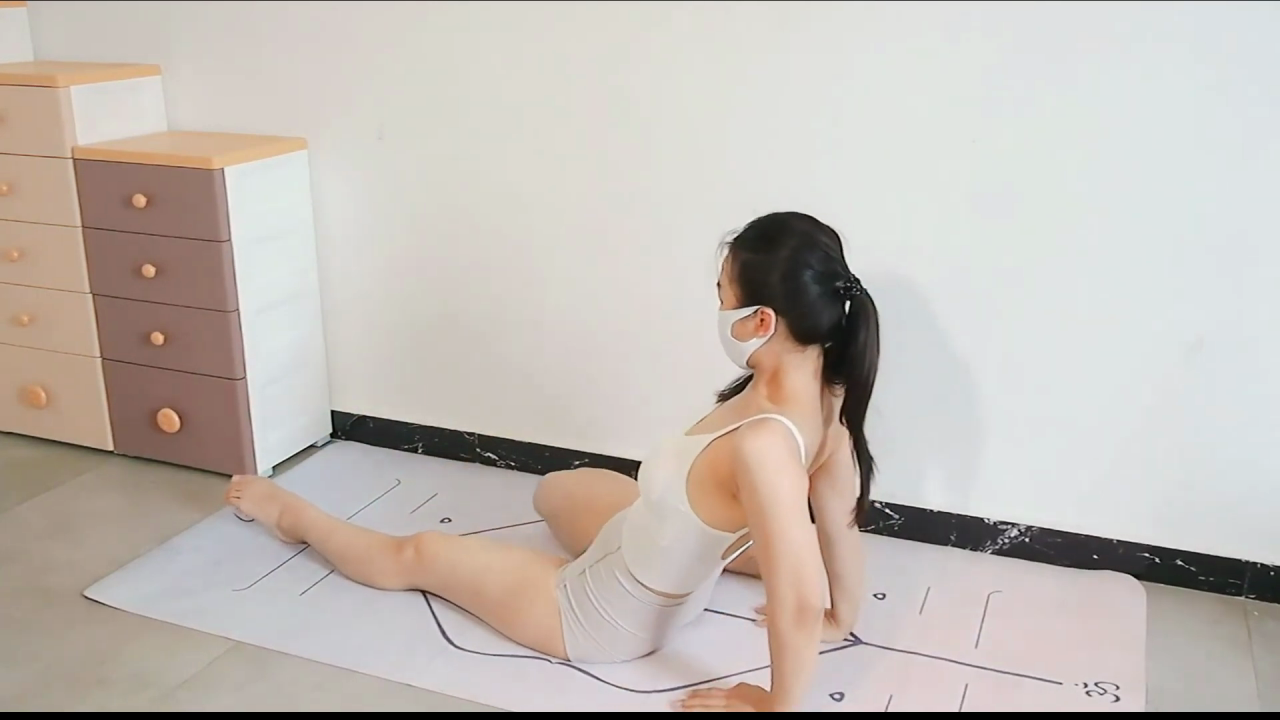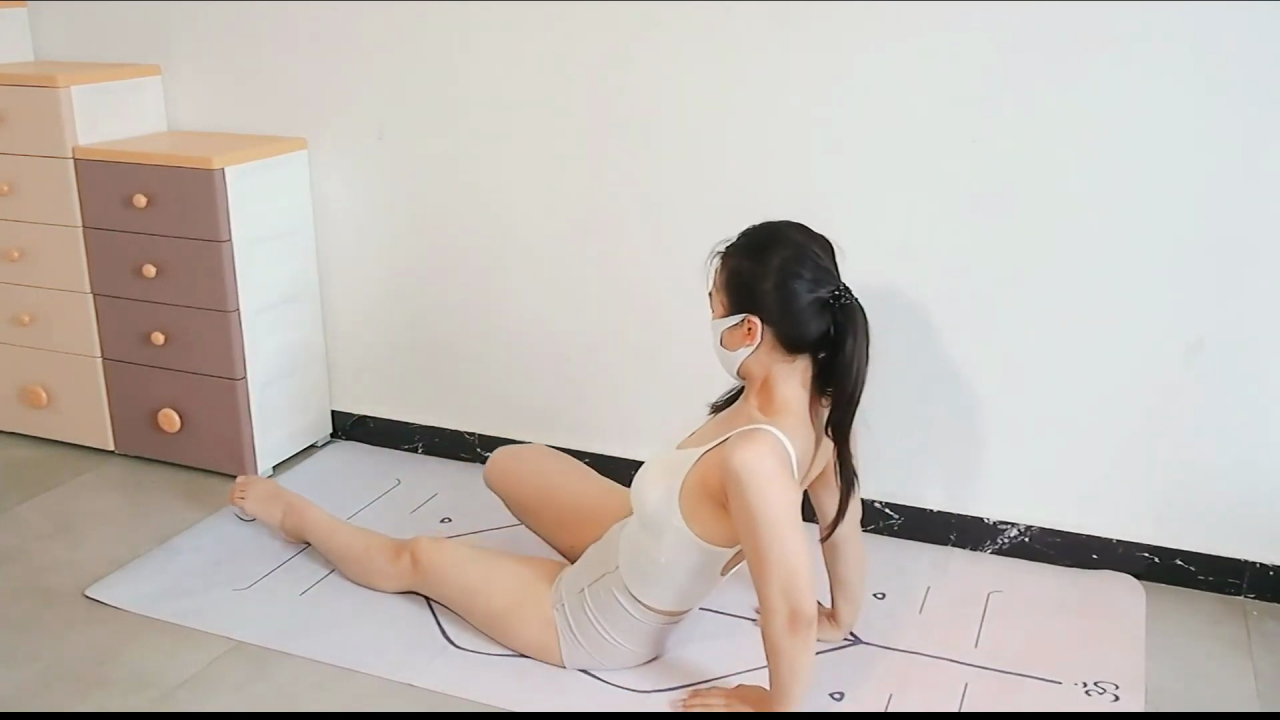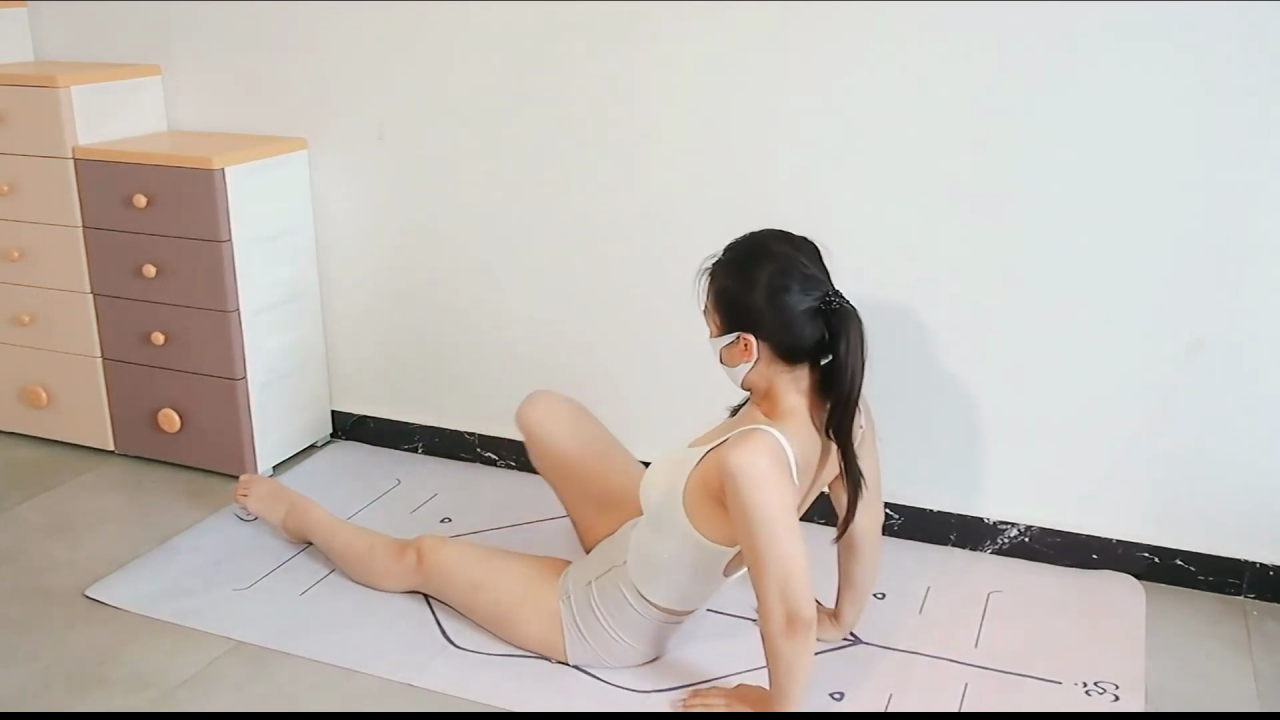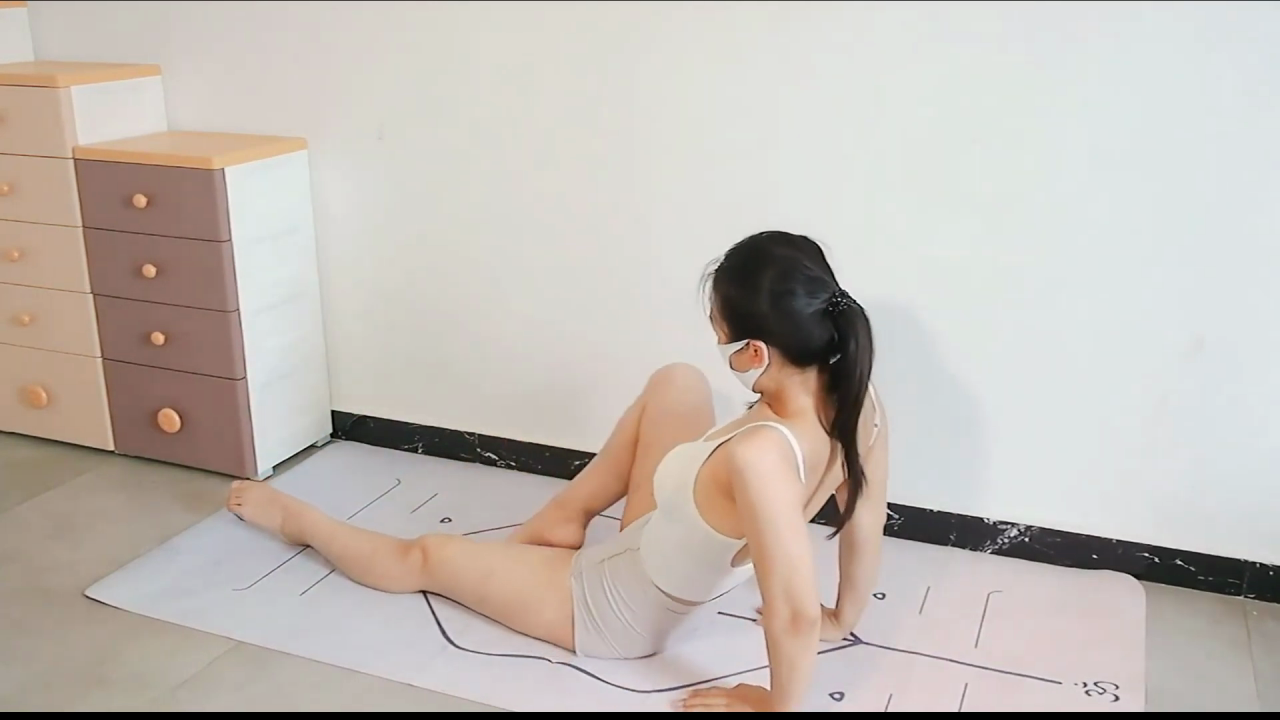
dt=0.4s
person 1, frame 1
left shoulder: (762, 443)
right shoulder: (825, 390)
left elbow: (800, 605)
right elbow: (838, 512)
left wrist: (777, 706)
right wrist: (843, 618)
left hip: (608, 618)
right hip: (675, 575)
left knee: (422, 555)
right knee: (555, 491)
left ankle: (293, 516)
person 1, frame 2
left shoulder: (753, 457)
right shoulder: (818, 400)
left elbow: (791, 612)
right elbow: (842, 515)
left wrist: (778, 705)
right wrist: (842, 618)
left hip: (602, 627)
right hip: (634, 542)
left knee: (419, 559)
right knee: (507, 465)
left ankle: (299, 517)
person 1, frame 3
left shoulder: (749, 459)
right shoulder: (840, 406)
left elbow: (790, 615)
right elbow: (865, 523)
left wrist: (778, 705)
right wrist: (841, 619)
left hip: (608, 622)
right hip: (646, 542)
left knee: (422, 557)
right knee: (542, 412)
left ankle: (298, 515)
person 1, frame 4
left shoulder: (758, 456)
right shoulder: (857, 407)
left elbow: (795, 613)
right elbow: (866, 524)
left wrist: (779, 704)
right wrist: (842, 618)
left hip: (616, 609)
right hip: (664, 552)
left knee: (426, 557)
right knee: (676, 382)
left ankle: (295, 518)
right ankle: (562, 517)
